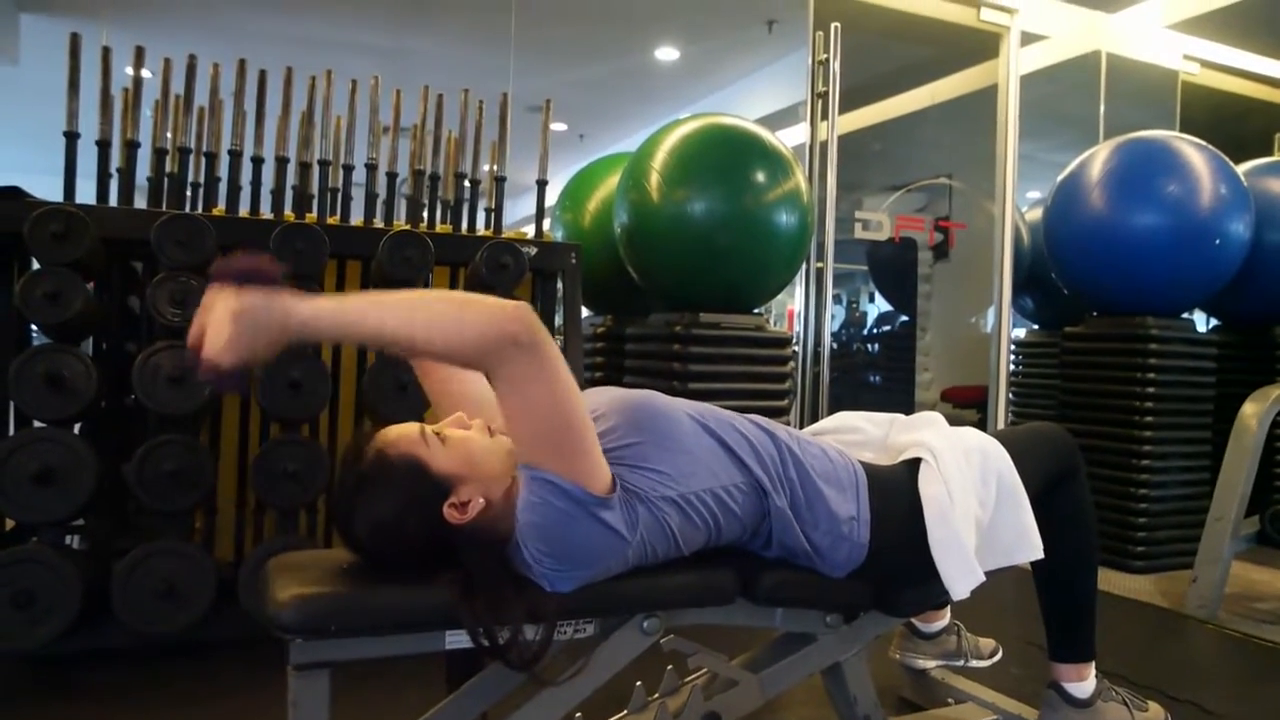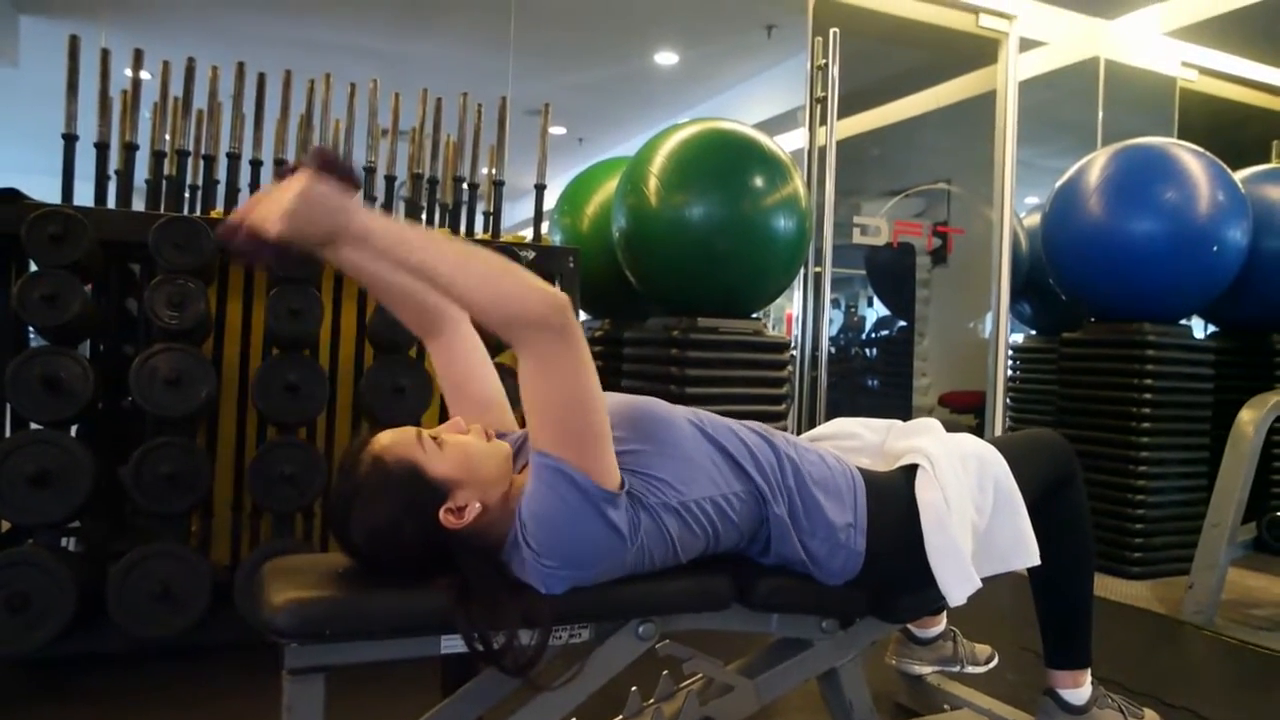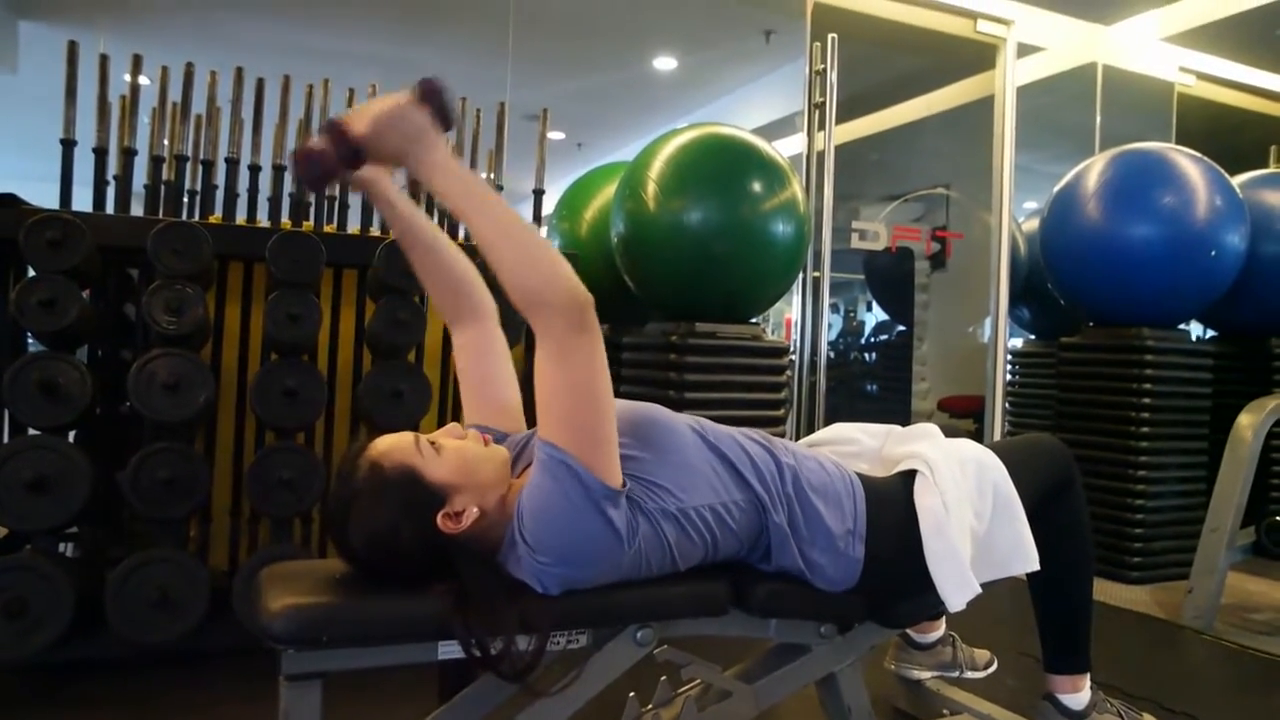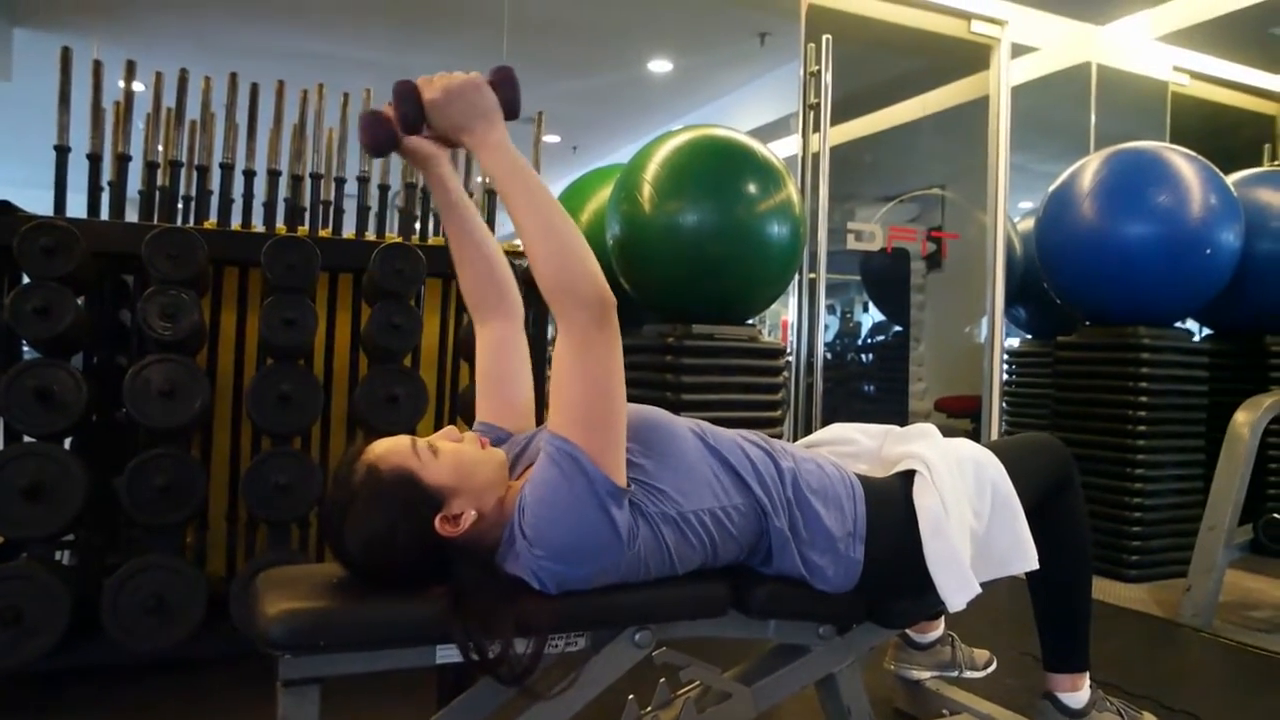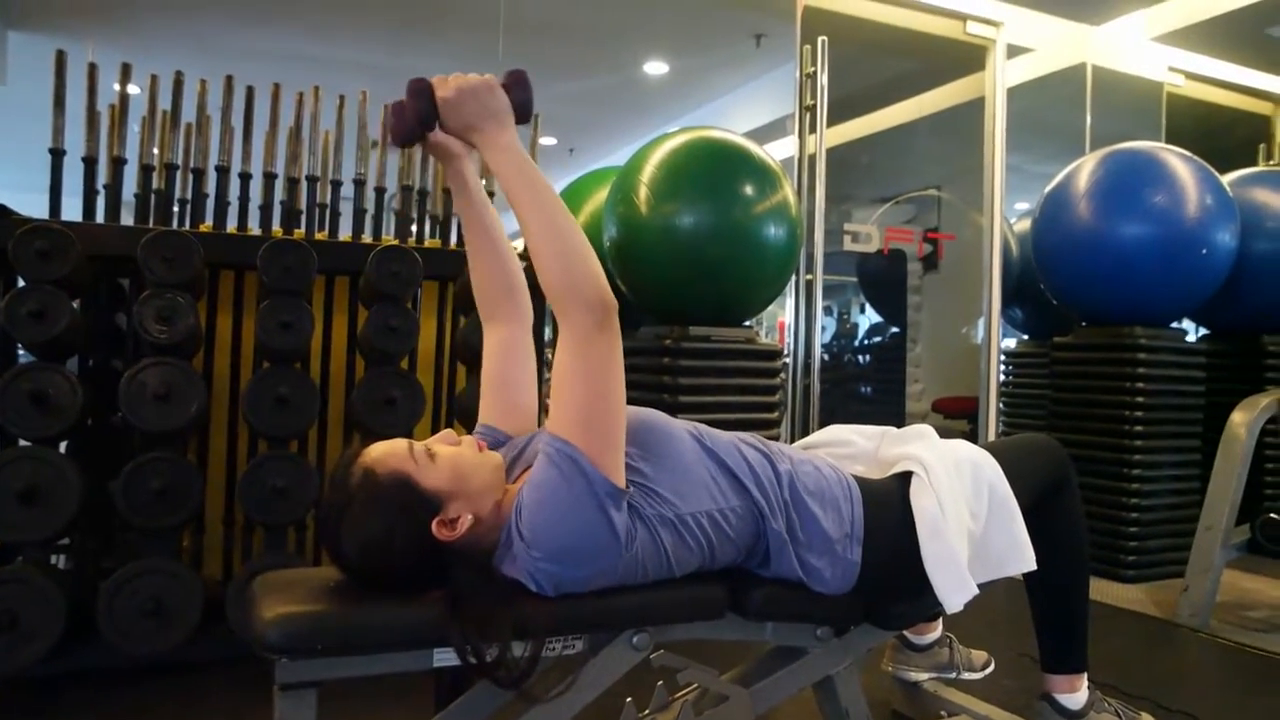
dt=0.2s
person 1, frame 1
left shoulder: (506, 490)
right shoulder: (562, 529)
left elbow: (457, 345)
right elbow: (513, 331)
left wrist: (287, 308)
right wrist: (288, 316)
right hip: (851, 521)
left knee: (925, 434)
right knee: (1052, 451)
left ankle: (928, 629)
person 1, frame 2
left shoulder: (509, 476)
right shoulder: (560, 529)
left elbow: (445, 326)
right elbow: (546, 317)
left wrist: (340, 237)
right wrist: (347, 217)
right hip: (851, 530)
left knee: (916, 441)
right knee: (1048, 458)
left ankle: (924, 636)
person 1, frame 3
left shoulder: (509, 470)
right shoulder: (561, 531)
left elbow: (472, 317)
right elbow: (566, 311)
left wrist: (387, 193)
right wrist: (428, 159)
right hip: (848, 533)
left knee: (928, 449)
right knee: (1048, 461)
left ankle: (923, 640)
person 1, frame 4
left shoulder: (508, 473)
right shoulder: (562, 527)
left elbow: (496, 312)
right elbow: (588, 309)
left wrist: (437, 173)
right wrist: (487, 141)
right hip: (848, 536)
left knee: (922, 445)
right knee: (1047, 462)
left ankle: (922, 638)
person 1, frame 5
left shoulder: (506, 475)
right shoulder: (561, 528)
left elbow: (508, 315)
right elbow: (590, 312)
left wrist: (459, 170)
right wrist: (496, 144)
right hip: (845, 537)
left knee: (919, 447)
right knee: (1045, 462)
left ankle: (921, 641)
